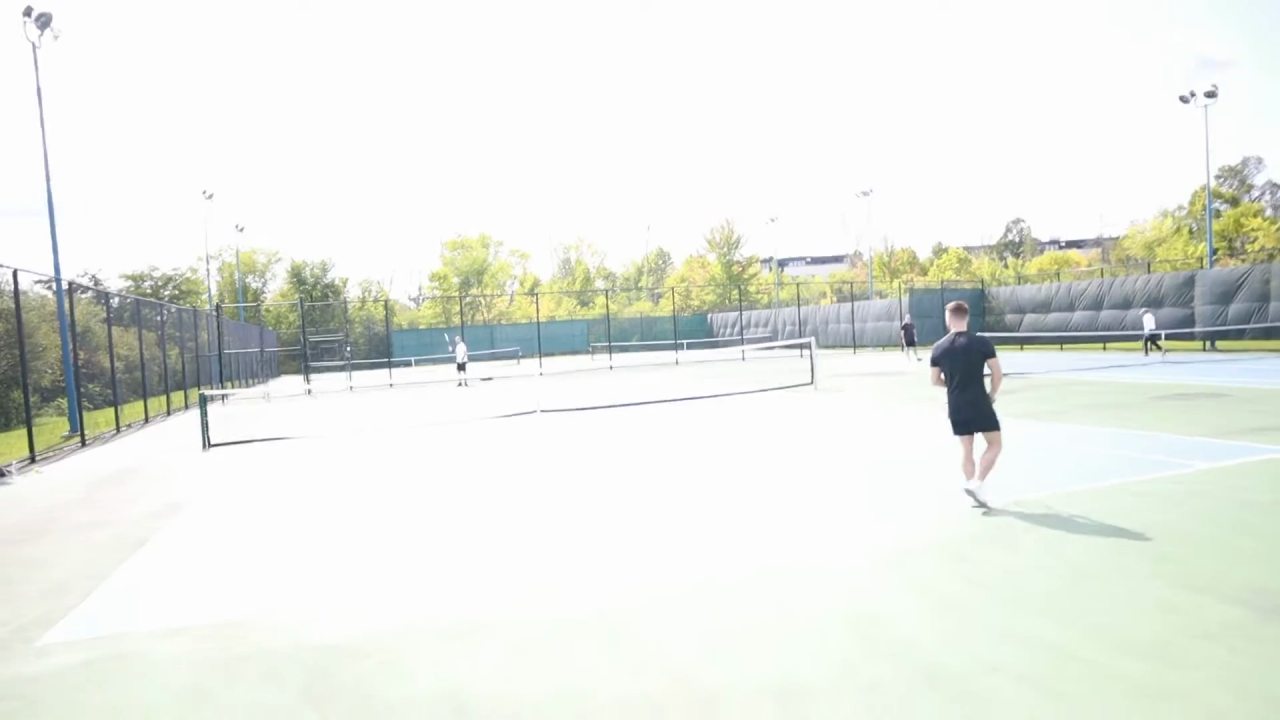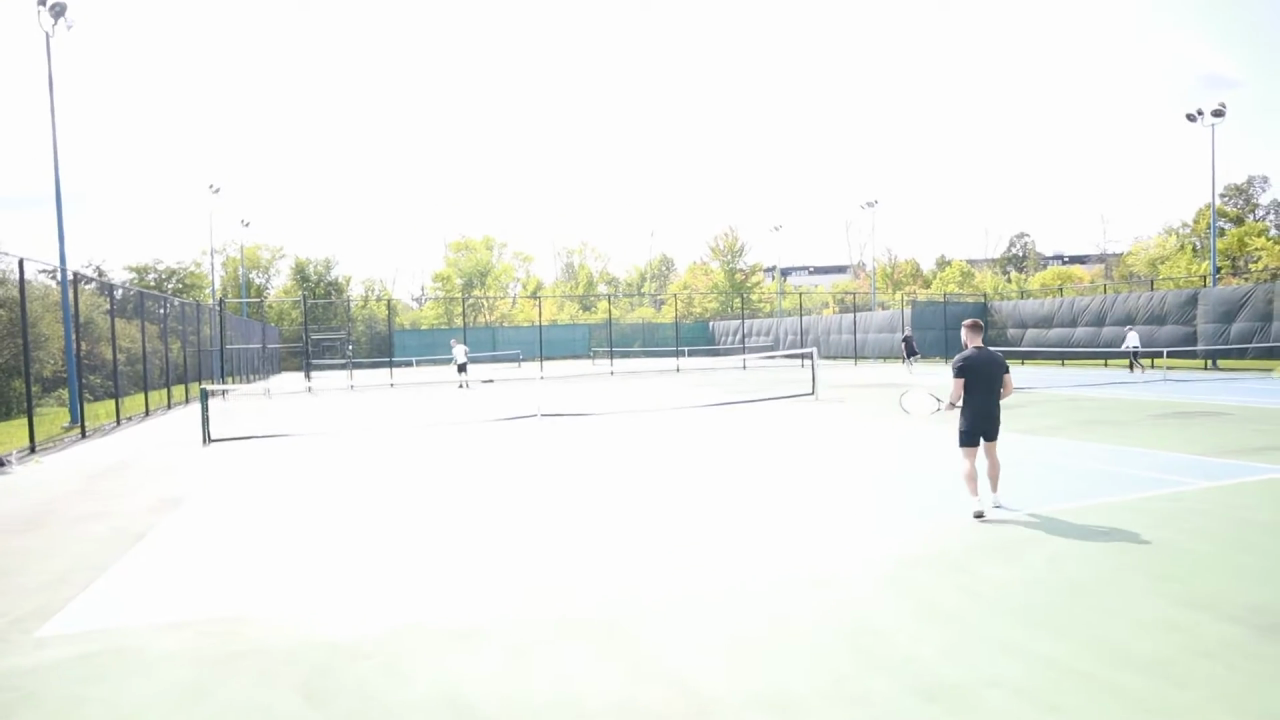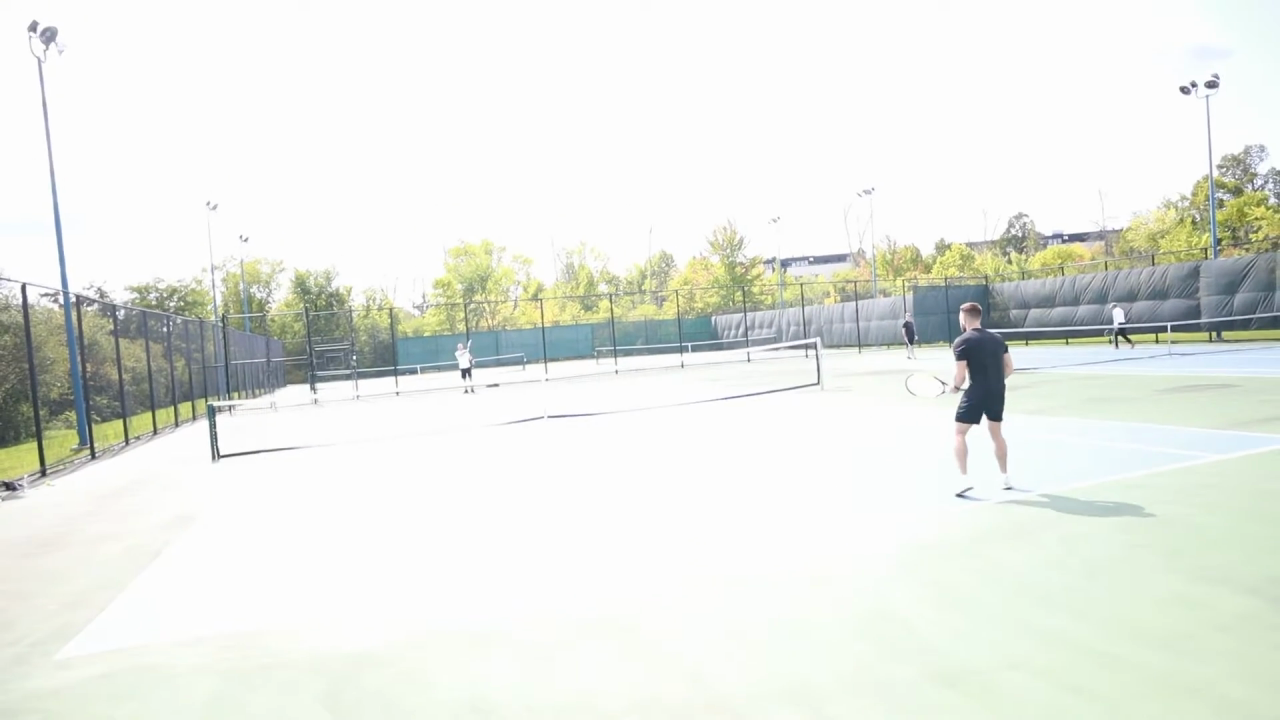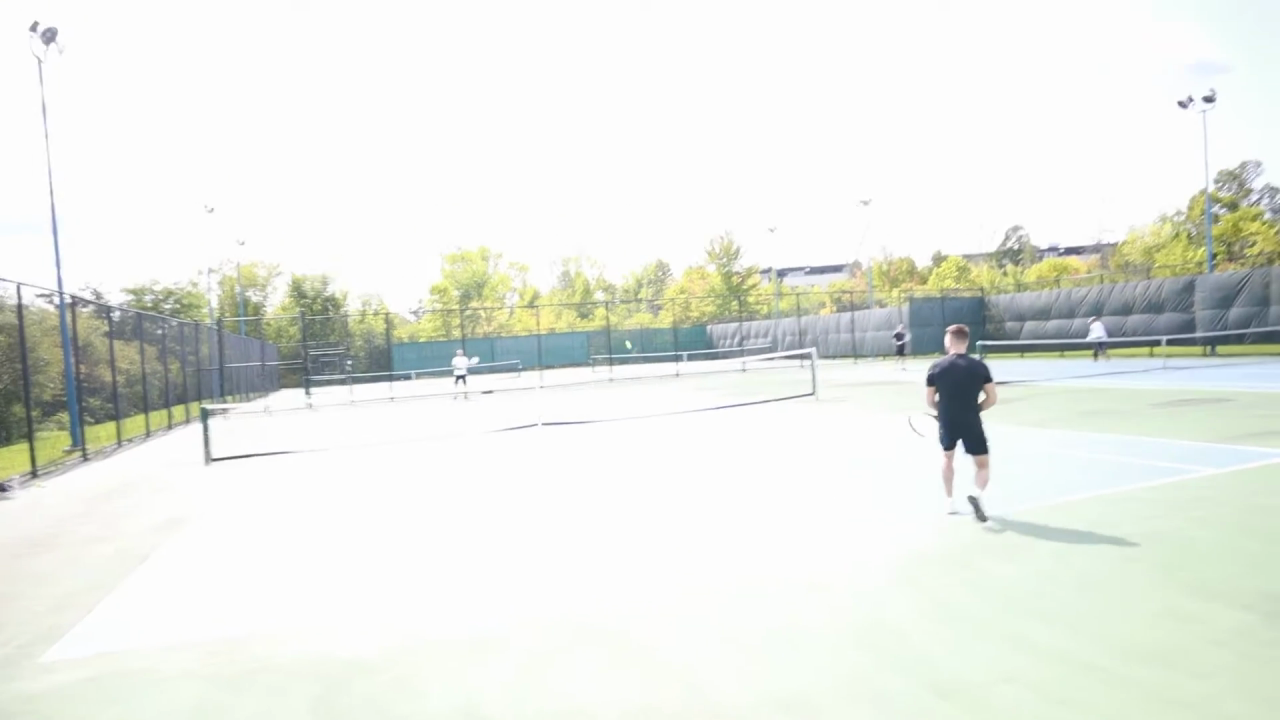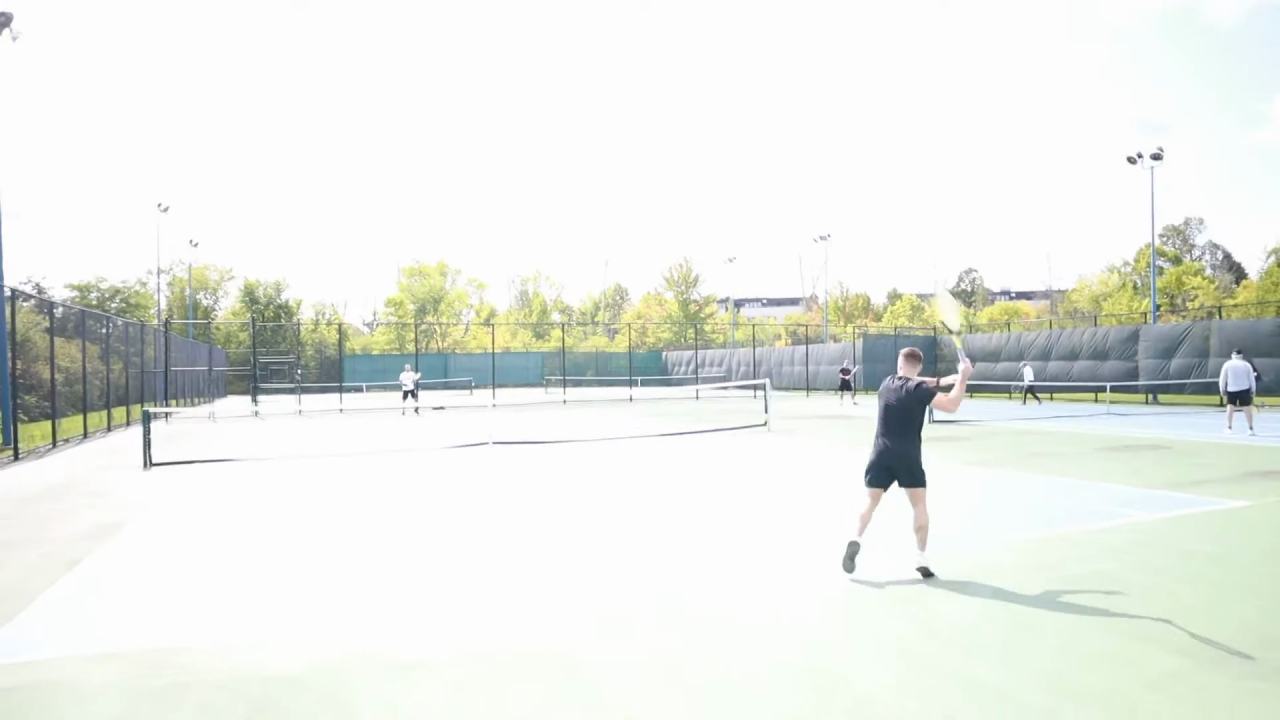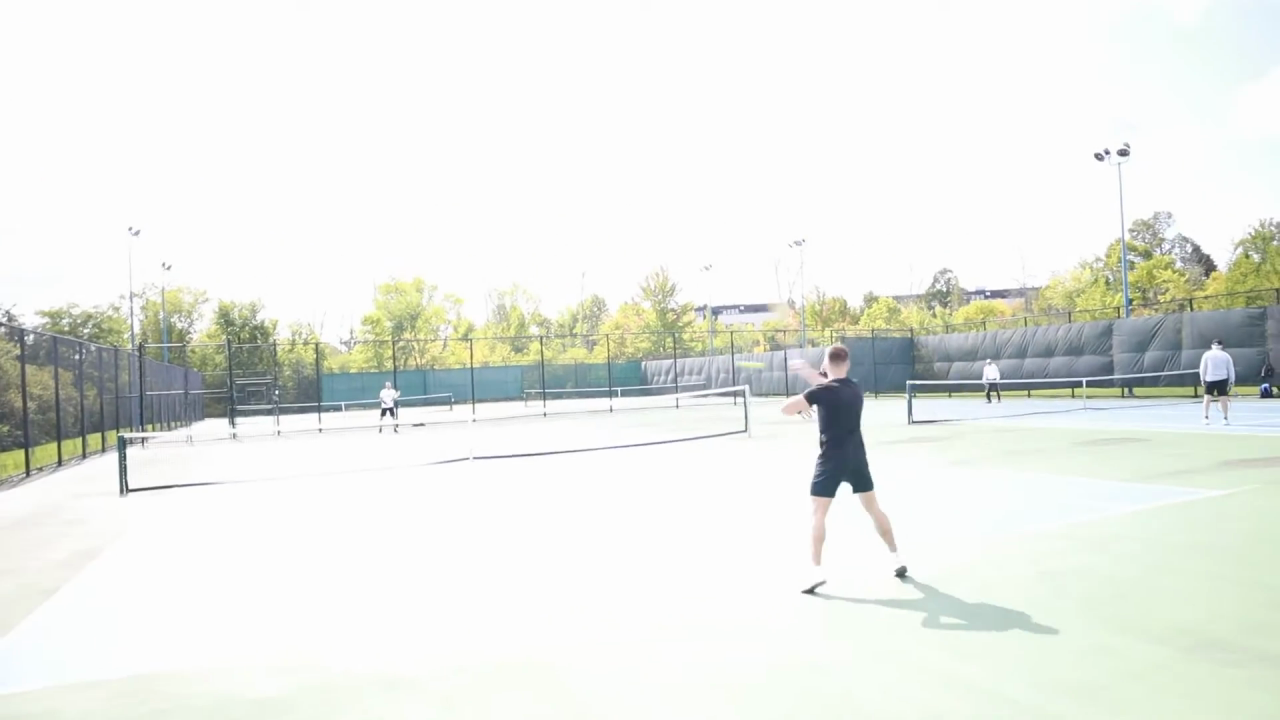
dt=0.5s
person 1, frame 1
left shoulder: (939, 347)
right shoulder: (982, 343)
left elbow: (935, 380)
right elbow: (997, 373)
right wrist: (992, 394)
left hip: (955, 406)
right hip: (979, 404)
left knee: (967, 449)
right knee: (995, 445)
left ankle: (973, 486)
right ankle: (976, 483)
person 1, frame 2
left shoulder: (961, 359)
right shoulder: (998, 358)
left elbow: (958, 392)
right elbow: (1008, 389)
left wrist: (951, 403)
left hip: (971, 416)
right hip: (992, 415)
left knee: (969, 460)
right knee: (991, 454)
left ankle: (976, 502)
right ankle: (994, 496)
person 1, frame 3
left shoulder: (962, 341)
right shoulder: (997, 339)
left elbow: (961, 375)
right elbow: (1009, 368)
left wrist: (955, 386)
left hip: (976, 394)
right hip: (997, 393)
left knee: (959, 434)
right knee: (997, 434)
left ankle: (965, 480)
right ankle: (1005, 478)
person 1, frame 4
left shoulder: (936, 367)
right shoulder: (979, 366)
left elbow: (929, 401)
right elbow: (992, 399)
left hip: (947, 423)
right hip: (971, 423)
left knee: (947, 458)
right knee: (983, 465)
left ankle: (950, 503)
right ankle: (977, 495)
person 1, frame 5
left shoulder: (888, 383)
right shoulder: (919, 389)
right elbow: (950, 406)
left wrist: (943, 380)
right wrist: (963, 377)
left hip: (881, 454)
right hip: (908, 456)
left knee: (871, 503)
right knee: (919, 506)
left ankle: (856, 540)
right ankle: (921, 558)
person 1, frame 6
left shoulder: (821, 390)
right shoulder: (855, 388)
left elbow: (787, 408)
left wrist: (799, 407)
right wrist: (808, 372)
left hip: (832, 459)
right hip: (857, 458)
left knee: (818, 514)
right knee: (873, 508)
left ankle: (817, 572)
right ankle: (897, 560)
